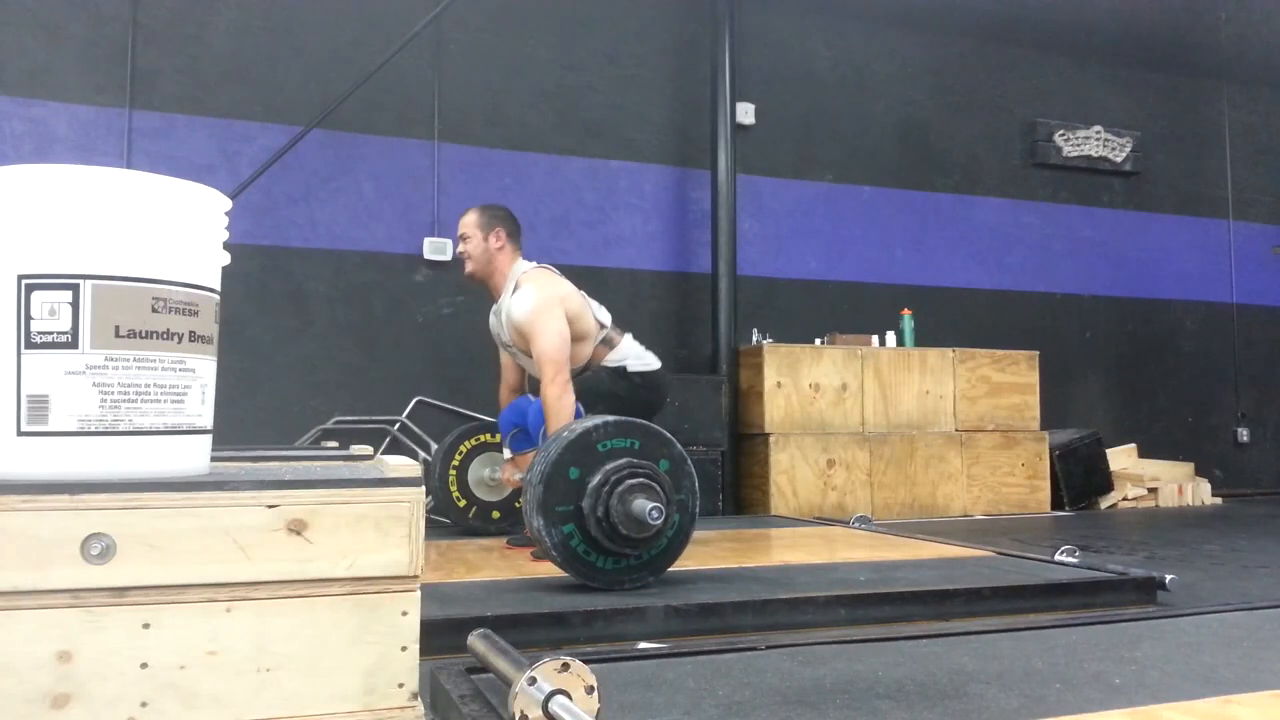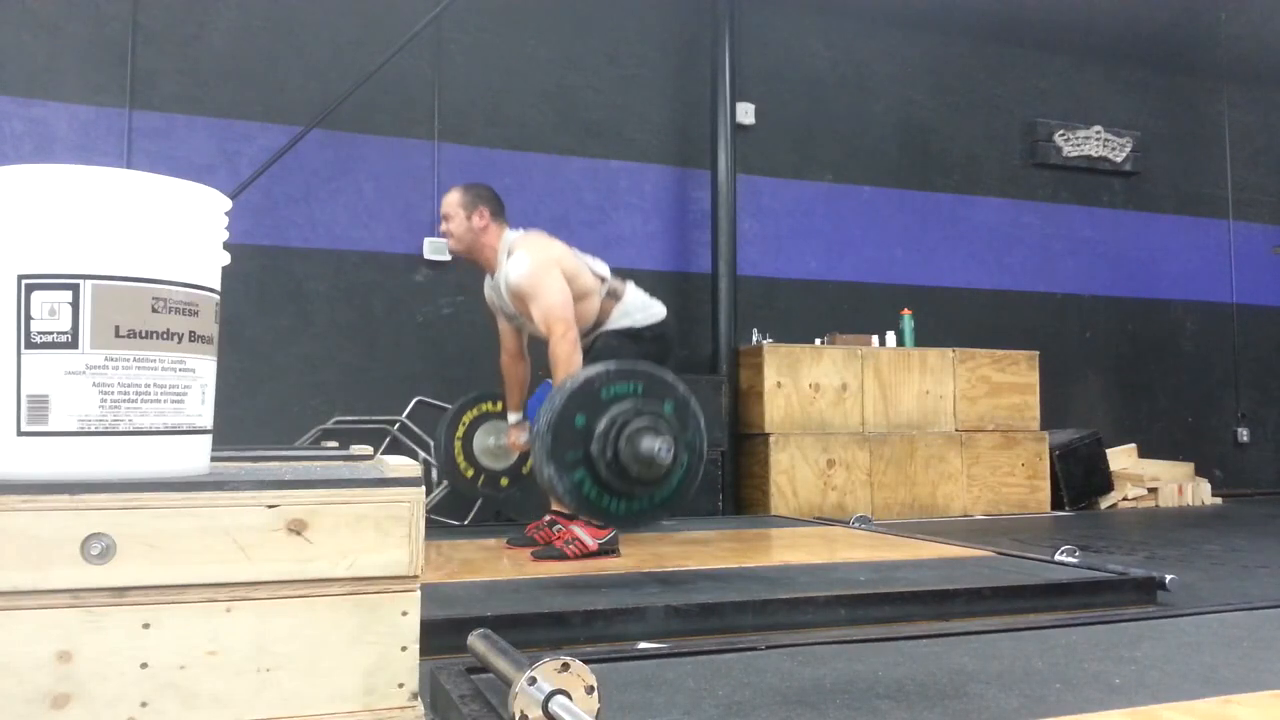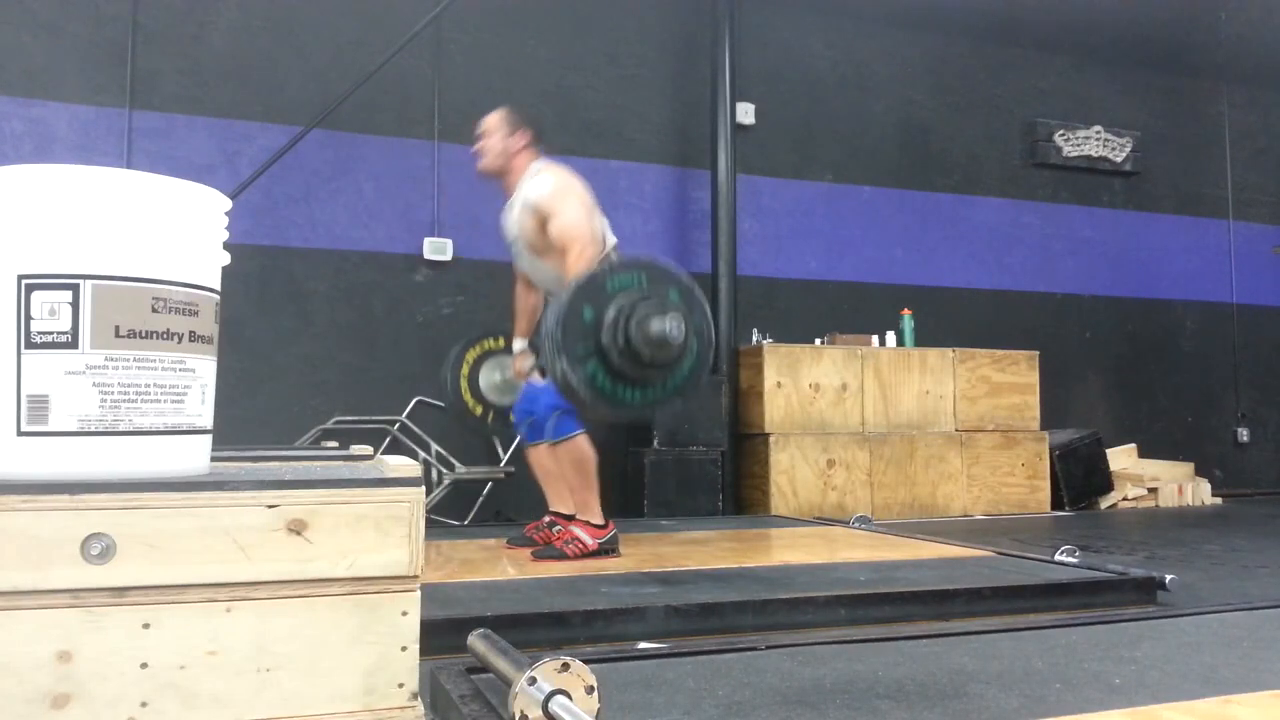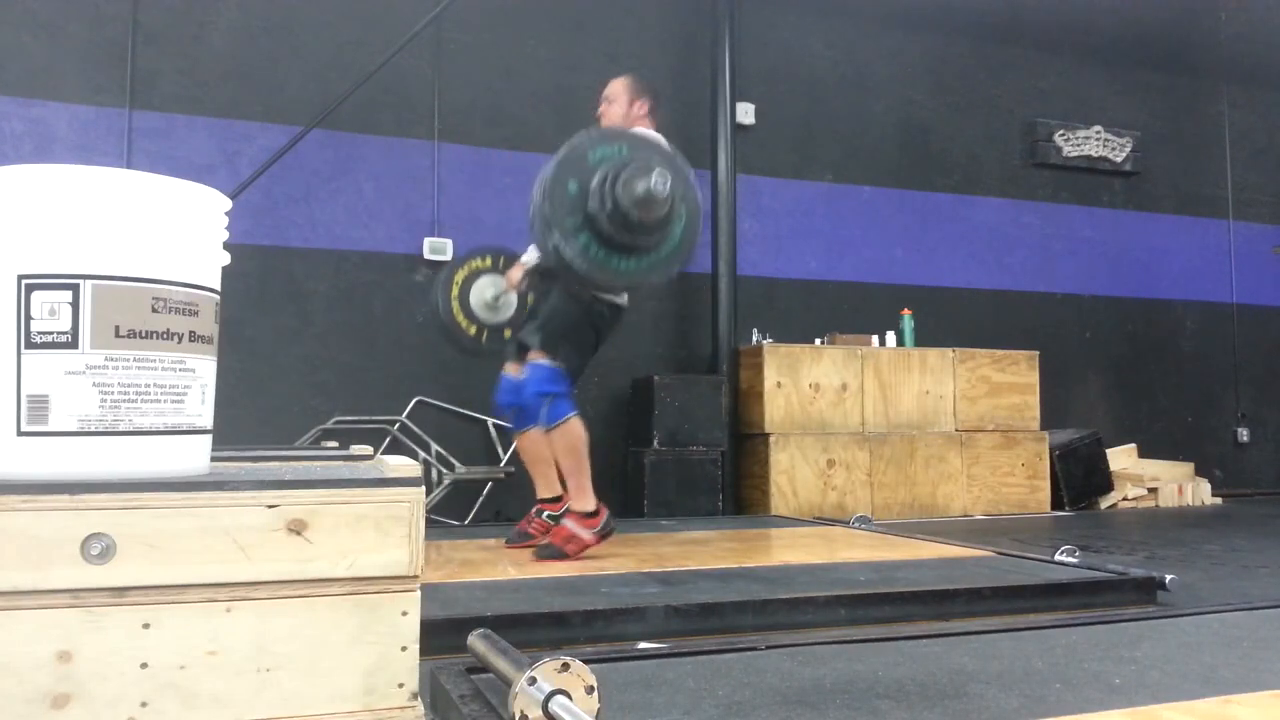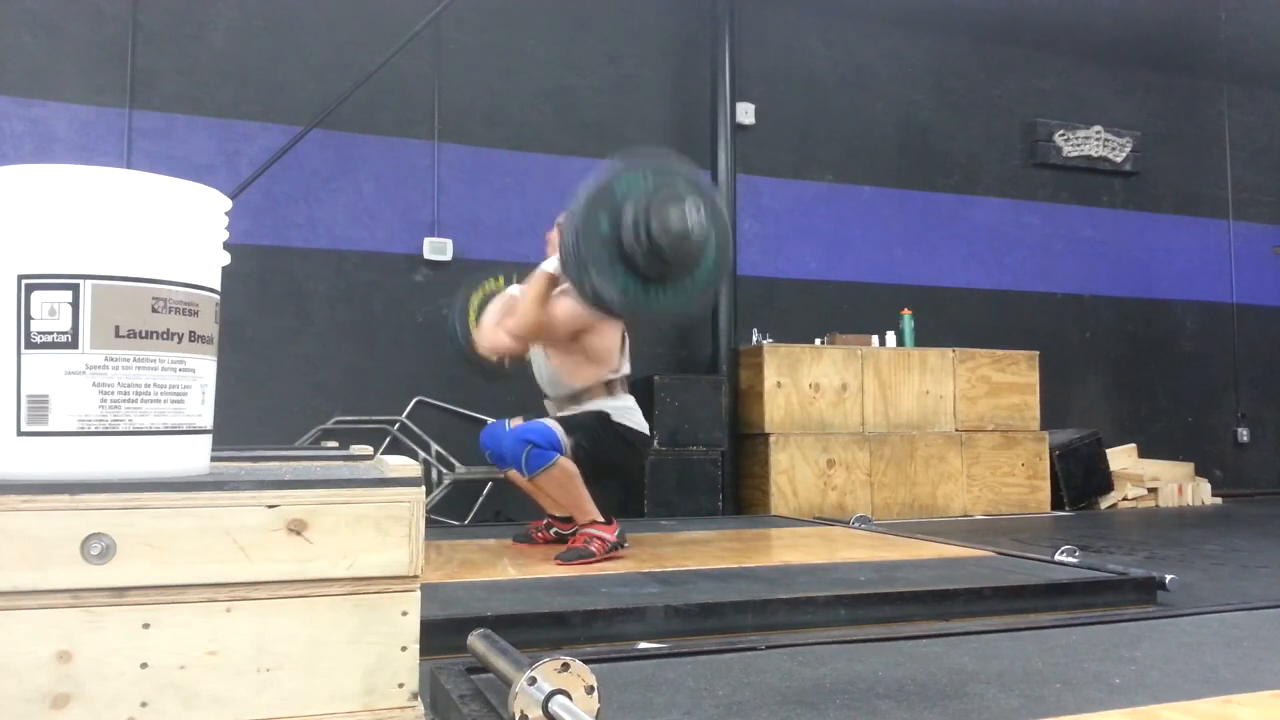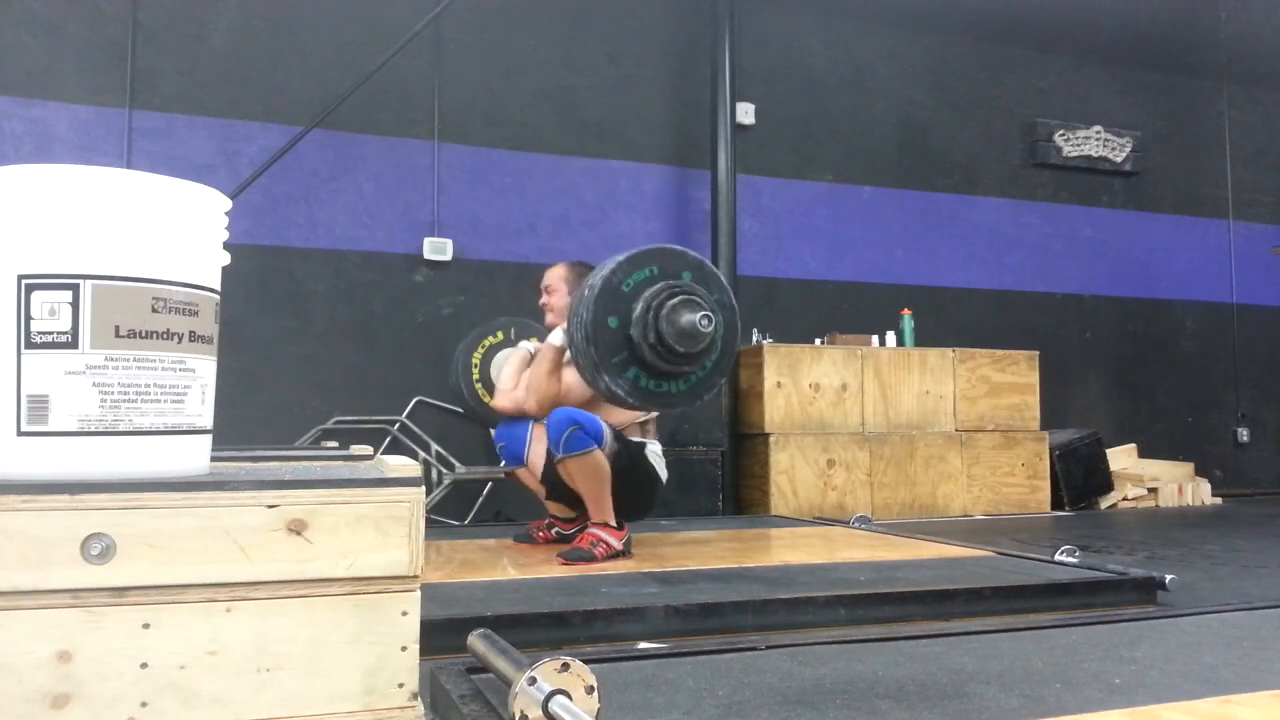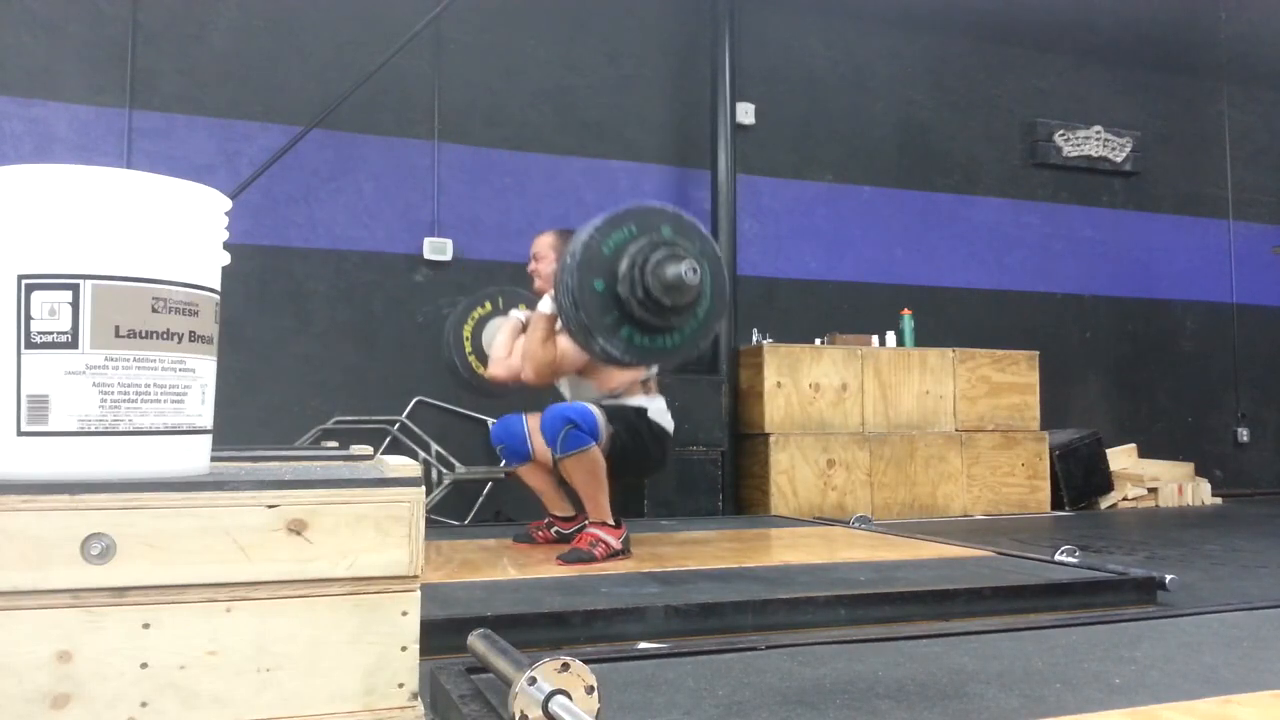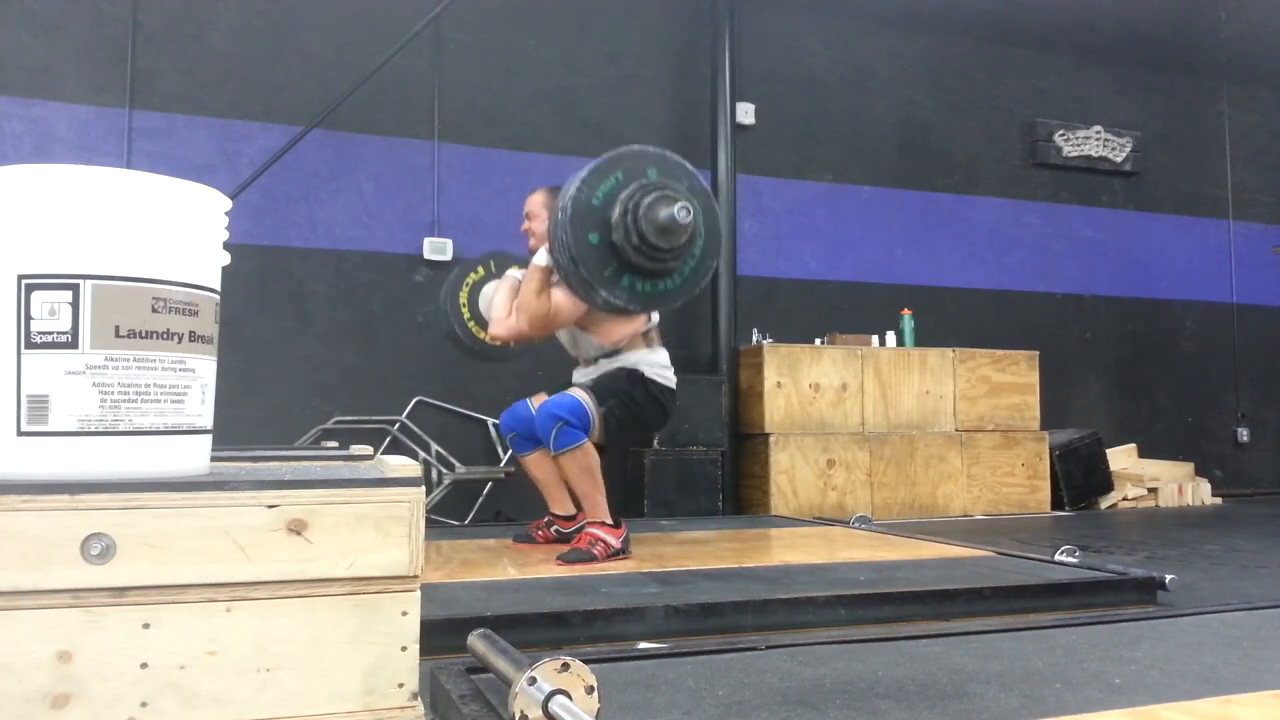
dt=0.3s
person 1, frame 1
left shoulder: (533, 296)
right shoulder: (501, 311)
left elbow: (556, 383)
right elbow: (511, 387)
right wrist: (511, 457)
left hip: (635, 377)
right hip: (601, 375)
left knee: (549, 417)
right knee: (514, 419)
person 1, frame 2
left shoulder: (528, 262)
right shoulder: (494, 282)
left elbow: (564, 340)
right elbow: (513, 355)
right wrist: (515, 420)
left hip: (639, 329)
right hip: (604, 336)
left ankle: (595, 529)
right ankle: (561, 519)
person 1, frame 3
left shoulder: (550, 186)
right shoulder: (517, 205)
left elbow: (581, 256)
right elbow: (527, 283)
right wrist: (521, 347)
left knee: (555, 407)
right knee: (531, 408)
left ankle: (595, 530)
right ankle: (561, 518)
person 1, frame 4
left shoulder: (645, 145)
right wrist: (529, 261)
left hip: (586, 284)
right hip: (556, 279)
left knee: (543, 390)
right knee: (513, 394)
left ankle: (587, 515)
right ankle: (550, 507)
person 1, frame 5
left shoulder: (582, 296)
right shoulder: (554, 295)
left elbow: (519, 332)
right elbow: (487, 340)
left wrist: (549, 269)
right wrist: (512, 293)
left hip: (613, 431)
right hip: (581, 426)
left knee: (526, 440)
right knee: (494, 437)
left ankle: (600, 527)
right ankle: (565, 518)
person 1, frame 6
right shoulder: (566, 352)
left elbow: (536, 403)
right elbow: (503, 400)
left wrist: (557, 340)
right wrist: (525, 348)
left hip: (635, 473)
right hip: (595, 465)
left knee: (567, 422)
right knee: (509, 432)
left ankle: (609, 530)
right ankle: (568, 521)
person 1, frame 7
right shoulder: (556, 319)
left elbow: (536, 373)
right elbow: (498, 369)
left wrist: (547, 307)
right wrist: (517, 317)
left hip: (642, 429)
right hip: (603, 427)
left knee: (562, 419)
right knee: (506, 432)
left ankle: (606, 530)
right ankle: (567, 521)
person 1, frame 8
right shoulder: (556, 275)
left elbow: (533, 325)
right elbow: (500, 329)
left wrist: (542, 259)
right wrist: (512, 276)
left hip: (643, 383)
right hip: (605, 382)
left knee: (554, 415)
right knee: (515, 422)
left ankle: (606, 530)
right ankle: (566, 519)
